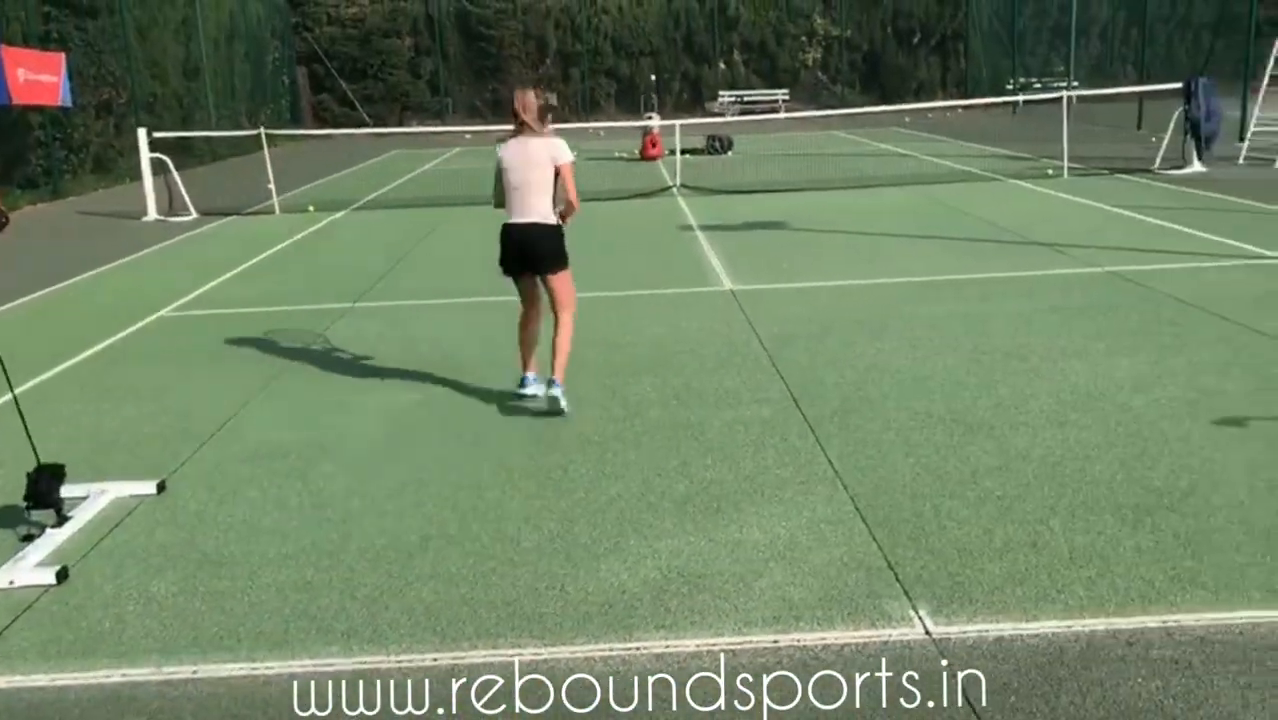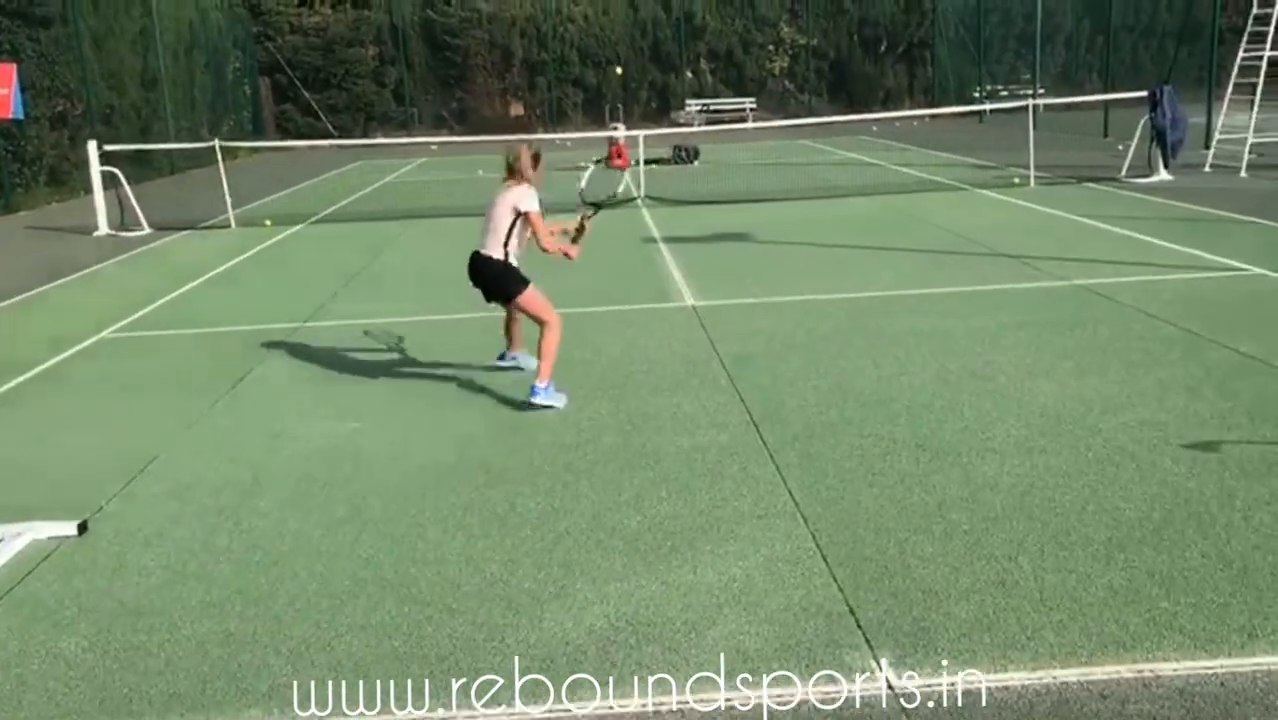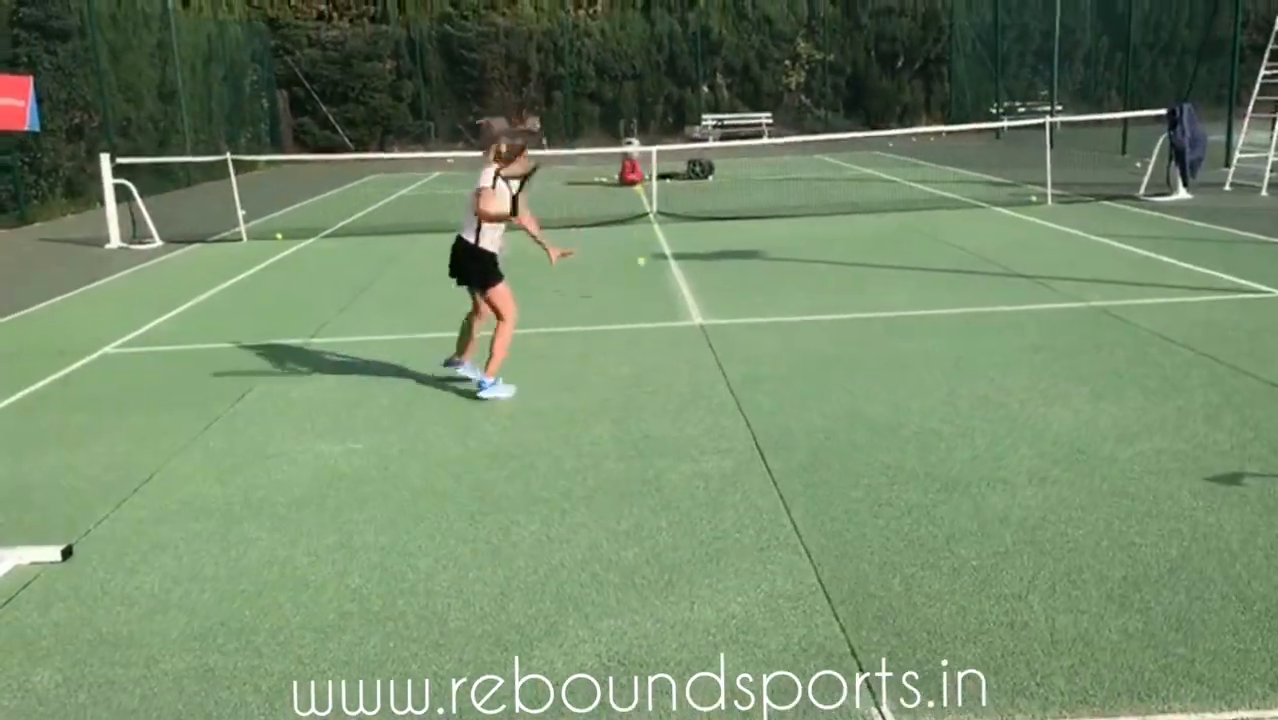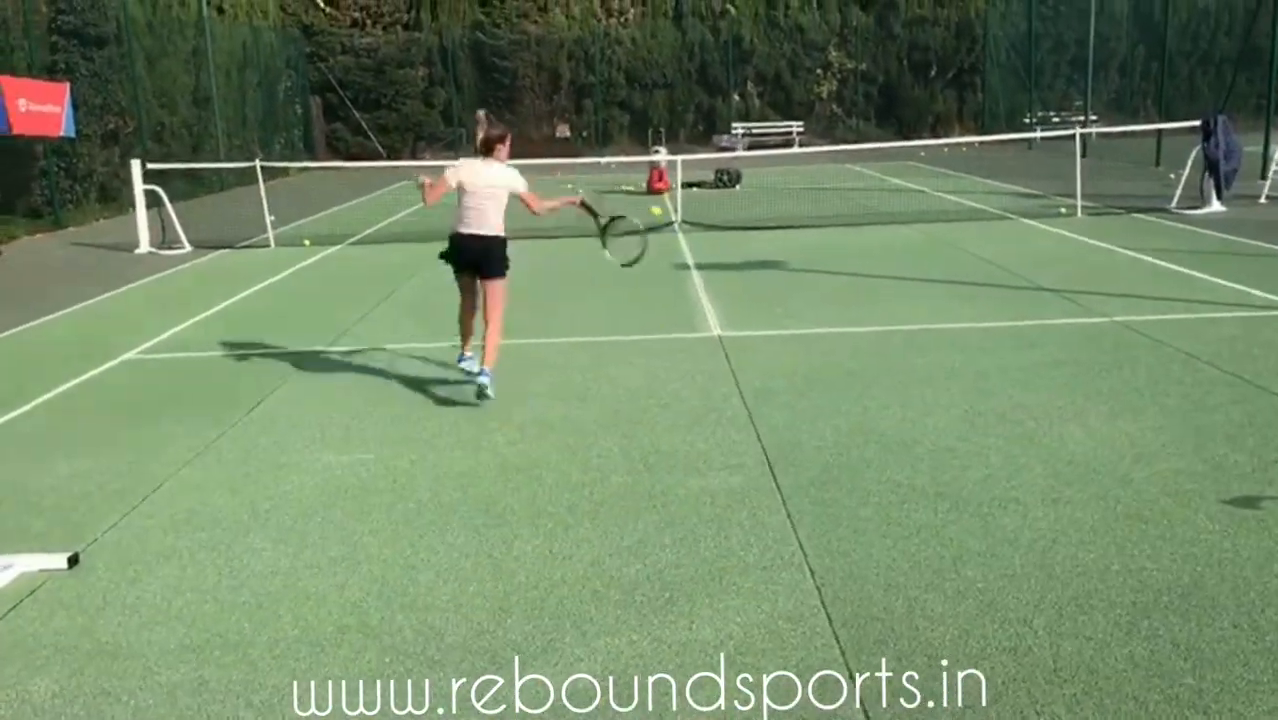
dt=0.4s
person 1, frame 1
left shoulder: (505, 150)
right shoulder: (556, 146)
left elbow: (498, 201)
right elbow: (572, 200)
right wrist: (562, 214)
left hip: (512, 236)
right hip: (545, 234)
left knee: (530, 307)
right knee: (564, 313)
left ankle: (527, 378)
right ankle: (557, 383)
person 1, frame 2
left shoulder: (509, 189)
right shoulder: (525, 193)
left elbow: (531, 229)
right elbow: (545, 243)
left wrist: (569, 226)
right wrist: (567, 249)
left hip: (482, 264)
right hip: (497, 268)
left knee: (518, 302)
right knee: (551, 321)
left ankle: (511, 353)
right ankle: (542, 388)
person 1, frame 3
left shoulder: (511, 180)
right shoulder: (491, 175)
left elbow: (524, 220)
right elbow: (481, 212)
left wrist: (548, 247)
right wrist: (504, 215)
left hip: (472, 251)
right hip: (475, 254)
left knee: (480, 310)
right knee: (508, 316)
left ankle: (459, 361)
right ankle: (488, 382)
person 1, frame 4
left shoulder: (462, 167)
right shoulder: (509, 175)
left elbow: (430, 199)
right elbow: (538, 208)
left wrist: (424, 184)
right wrist: (567, 201)
left hip: (461, 243)
right hip: (489, 246)
left knee: (468, 302)
right knee: (494, 316)
left ankle: (466, 355)
right ankle: (485, 373)
